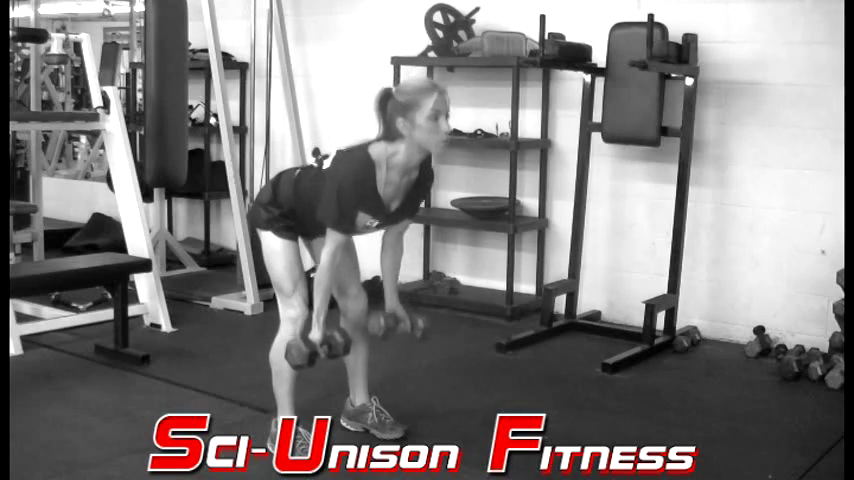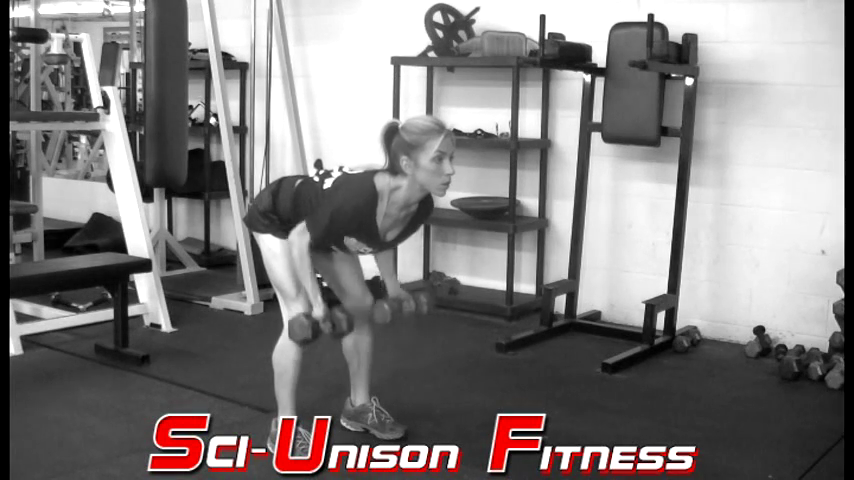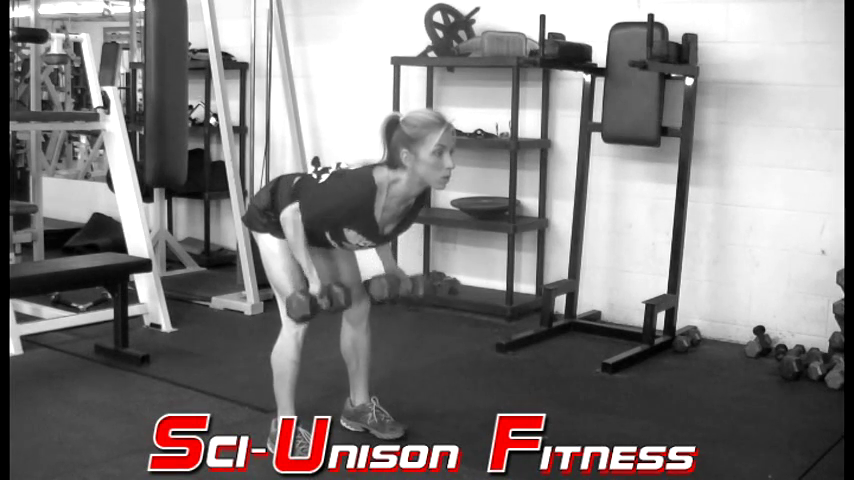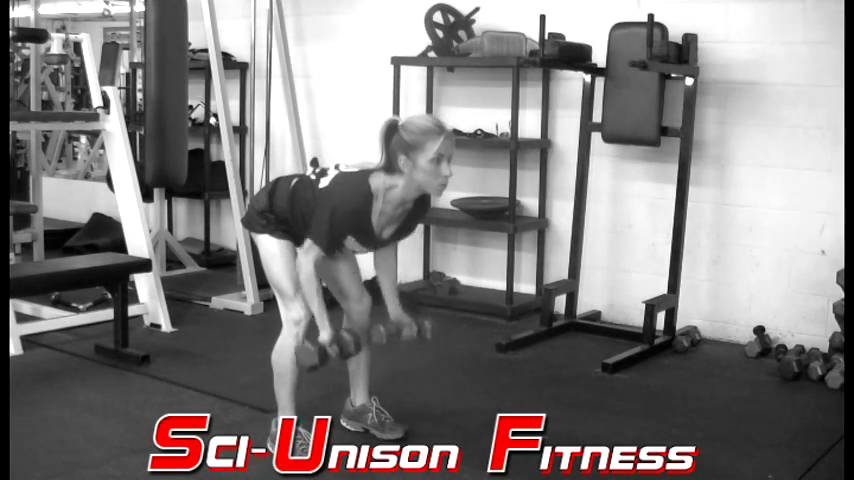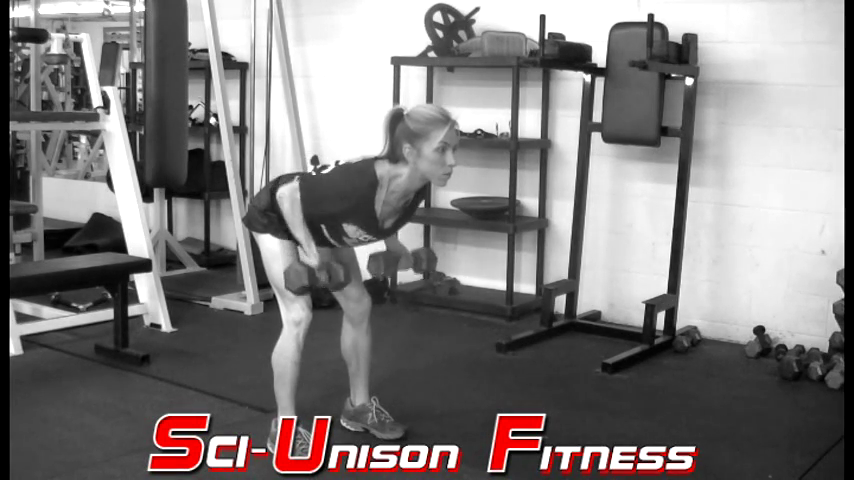
dt=1s
person 1, frame 1
left shoulder: (421, 175)
right shoulder: (356, 170)
left elbow: (393, 237)
right elbow: (332, 251)
left wrist: (392, 299)
right wrist: (318, 324)
left hip: (321, 215)
right hip: (278, 212)
left knee: (355, 303)
right knee: (296, 312)
left ankle: (359, 406)
right ankle: (283, 427)
person 1, frame 2
left shoulder: (421, 206)
right shoulder: (359, 196)
left elbow: (381, 240)
right elbow: (300, 239)
left wrist: (392, 285)
right wrist: (316, 304)
left hip: (320, 222)
right hip: (276, 218)
left knee: (362, 306)
right knee: (300, 315)
left ankle: (359, 406)
person 1, frame 3
left shoulder: (416, 197)
right shoulder: (358, 189)
right elbow: (291, 217)
left wrist: (391, 266)
right wrist: (312, 278)
left hip: (324, 225)
right hip: (275, 216)
left knee: (358, 306)
left ankle: (359, 406)
person 1, frame 4
left shoulder: (416, 203)
right shoulder: (354, 197)
left elbow: (384, 248)
right elbow: (306, 260)
left wrist: (394, 309)
right wrist: (324, 327)
left hip: (318, 224)
right hip: (274, 218)
left knee: (360, 306)
right knee: (298, 315)
left ankle: (359, 406)
person 1, frame 5
left shoulder: (416, 189)
right shoulder: (360, 181)
right elbow: (287, 196)
left wrist: (393, 245)
right wrist: (311, 254)
left hip: (324, 223)
right hip: (277, 217)
left knee: (358, 306)
right knee: (299, 314)
left ankle: (359, 406)
